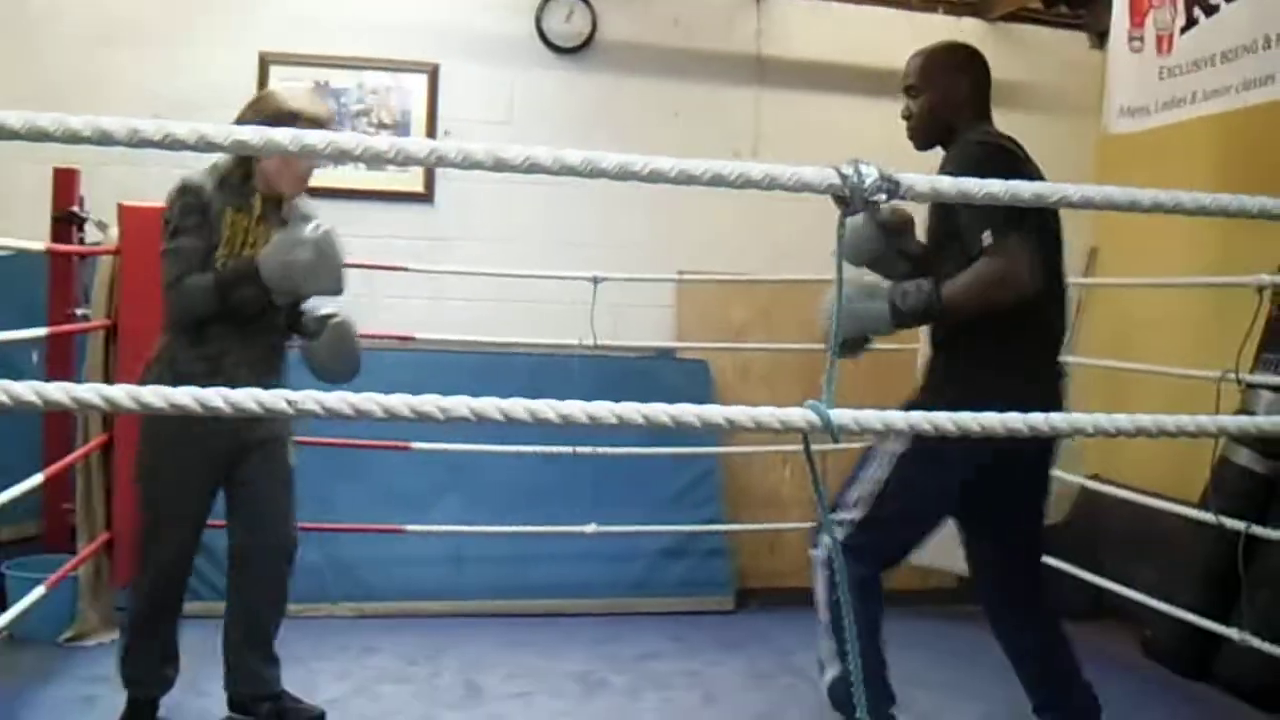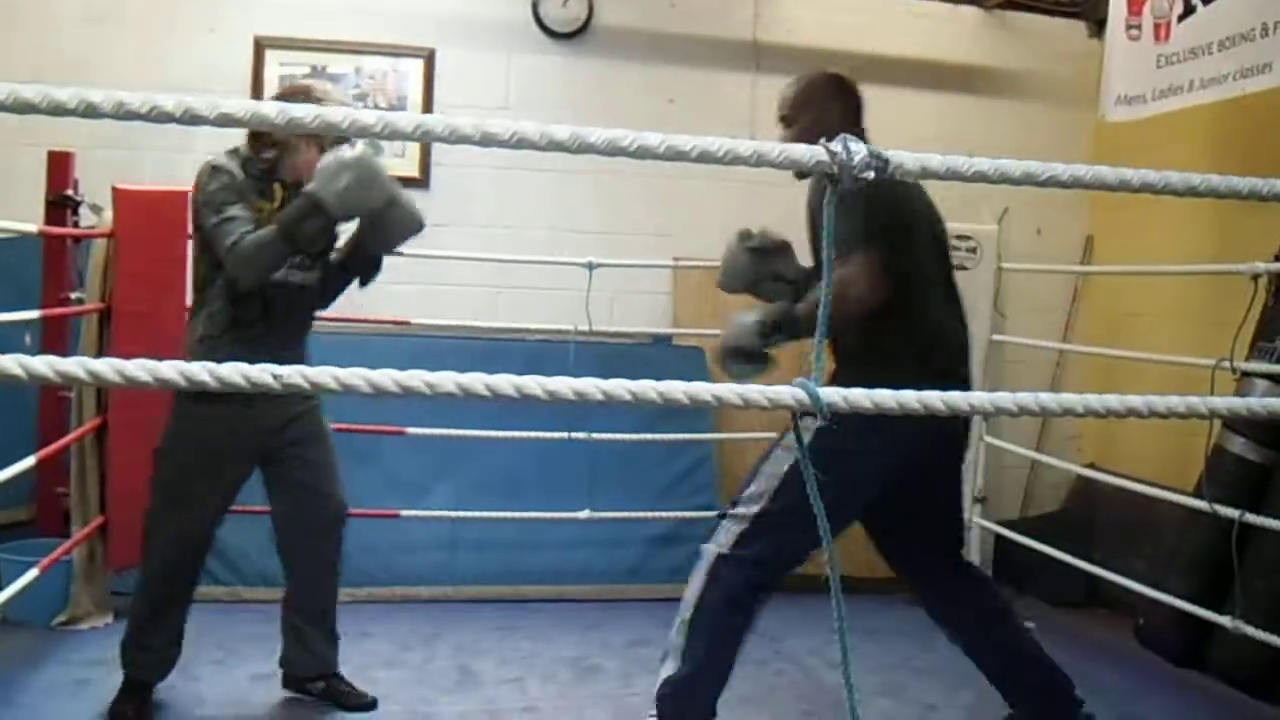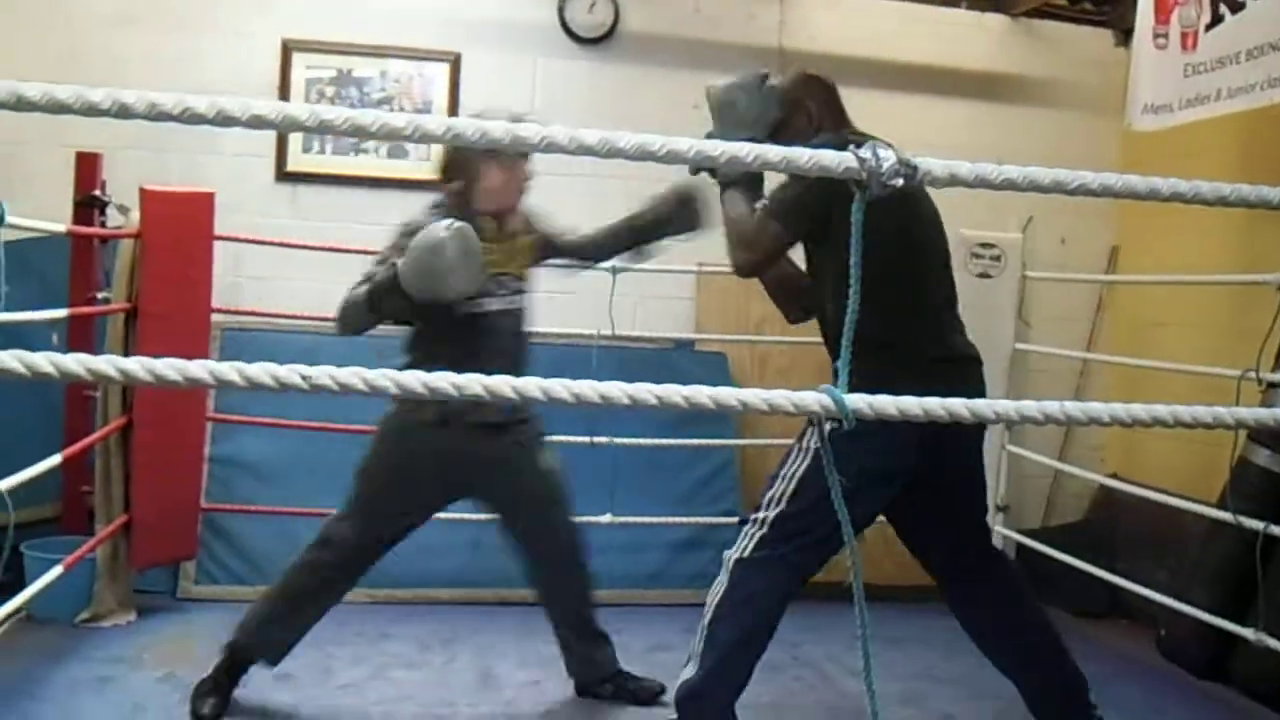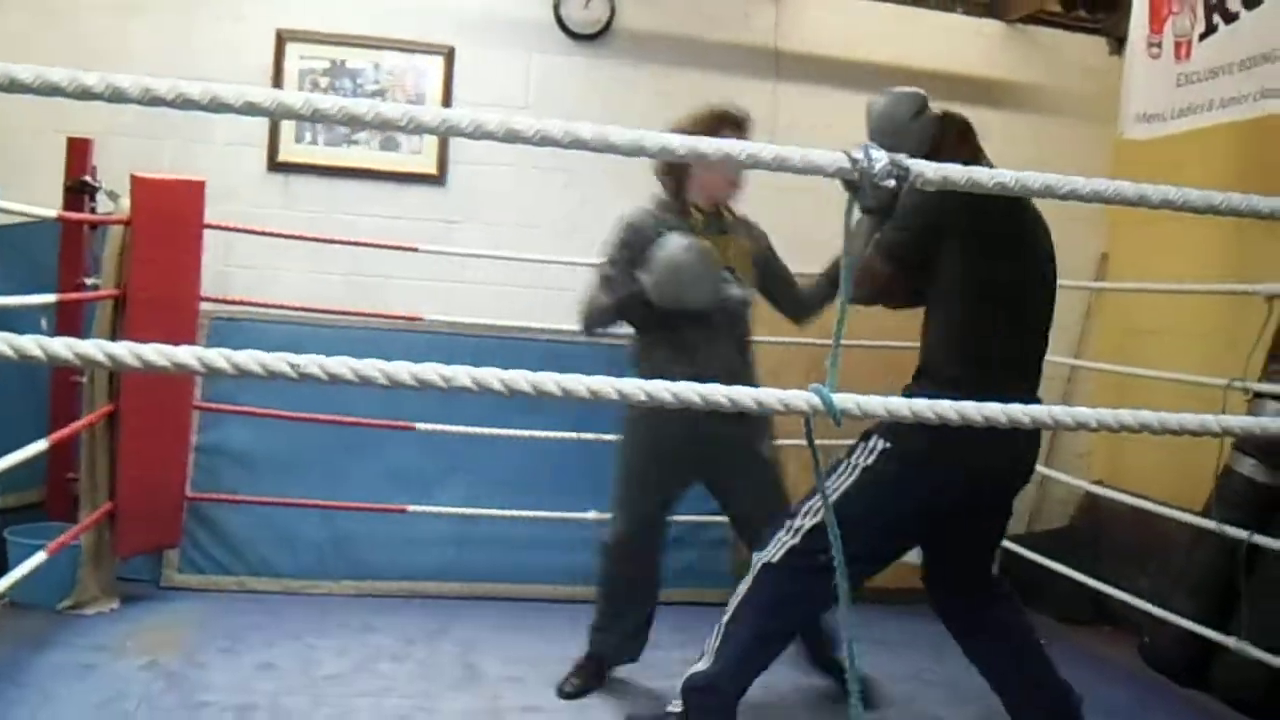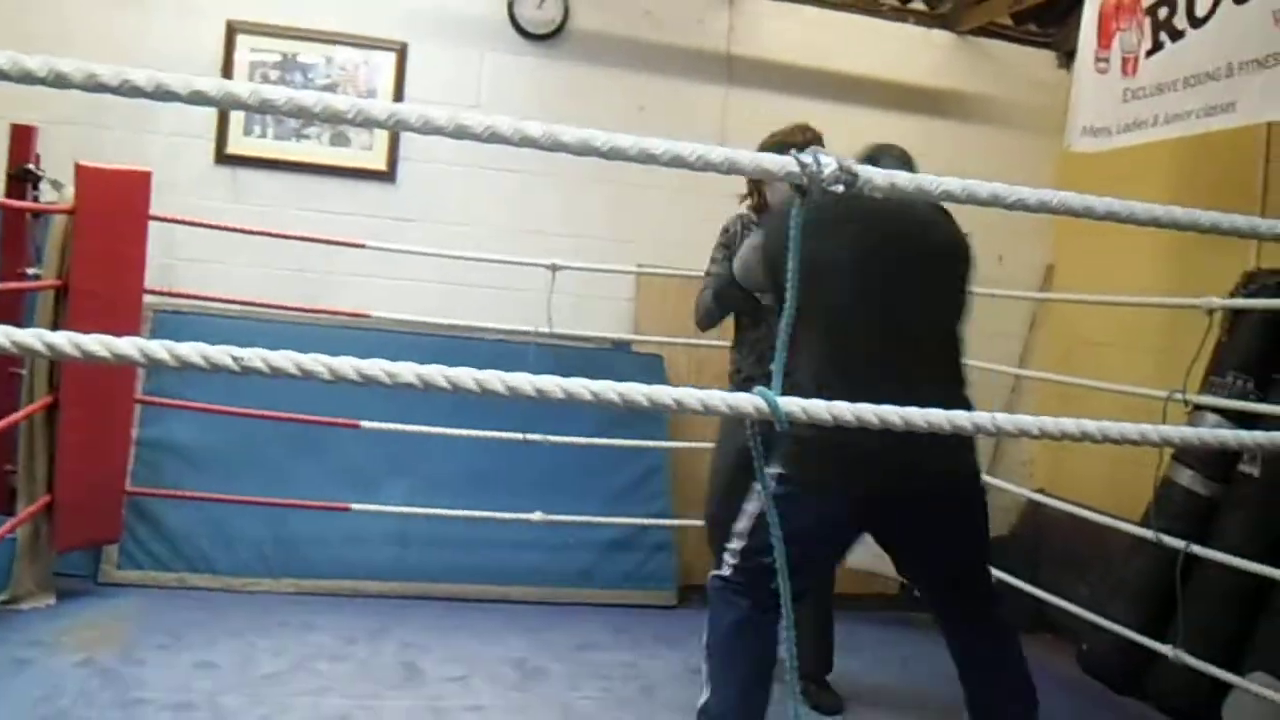
dt=0.4s
person 1, frame 1
left shoulder: (979, 157)
right shoulder: (1002, 165)
left elbow: (1013, 277)
left wrist: (899, 300)
right wrist: (908, 257)
left hip: (968, 401)
right hip: (1027, 405)
left knee: (846, 548)
right knee: (1010, 577)
person 1, frame 2
left shoulder: (842, 178)
right shoulder: (893, 183)
left elbow: (860, 289)
left wrist: (771, 323)
right wrist: (788, 281)
left hip: (874, 404)
right hip: (938, 404)
left knee: (739, 558)
right knee: (940, 568)
person 1, frame 3
right shoulder: (887, 181)
left elbow: (749, 255)
right elbow: (798, 303)
left wrist: (734, 181)
right wrist: (744, 192)
left hip: (880, 401)
right hip: (951, 395)
left knee: (762, 560)
right knee: (971, 566)
person 1, frame 4
left shoulder: (946, 196)
right shoulder: (1022, 218)
left elbow: (871, 282)
left hip: (939, 435)
right hip: (1006, 442)
left knee: (795, 564)
right knee: (967, 591)
person 1, frame 5
left shoulder: (797, 212)
right shoulder: (943, 230)
left hip: (828, 447)
right hip: (938, 449)
left knee: (741, 596)
right knee: (969, 606)
person 2, frame 1
left shoulder: (298, 220)
right shoulder: (199, 195)
right elbow: (181, 298)
left wrist: (318, 330)
right wrist: (259, 275)
left hip: (260, 412)
right hip: (184, 410)
left knee: (270, 550)
right knee: (165, 556)
person 2, frame 2
left shoulder: (304, 197)
right shoulder: (223, 179)
right elbow: (246, 261)
left wrist: (364, 247)
right wrist: (321, 208)
left hip: (287, 392)
right hip: (217, 391)
left knee: (320, 523)
right knee: (180, 535)
left ankle: (314, 665)
person 2, frame 3
left shoulder: (521, 230)
right shoulder: (431, 230)
left elbow: (589, 247)
right elbow: (352, 316)
left wrist: (661, 217)
right wrist: (399, 283)
left hip: (504, 428)
right hip: (427, 427)
left knee: (560, 551)
right knee: (348, 545)
left ankle: (595, 672)
right ankle: (239, 660)
person 2, frame 4
left shoulder: (745, 234)
right shoulder: (646, 228)
left elbow: (798, 305)
right elbow: (594, 315)
left wrist: (850, 265)
right wrist: (643, 295)
left hip: (731, 412)
right hip: (662, 414)
left knee: (775, 535)
right knee: (632, 536)
left ankle: (821, 650)
right ankle: (603, 652)
person 2, frame 5
right shoulder: (741, 230)
right elbow: (705, 314)
right wrist: (734, 283)
right hip: (751, 397)
right knee: (723, 516)
left ankle: (814, 669)
